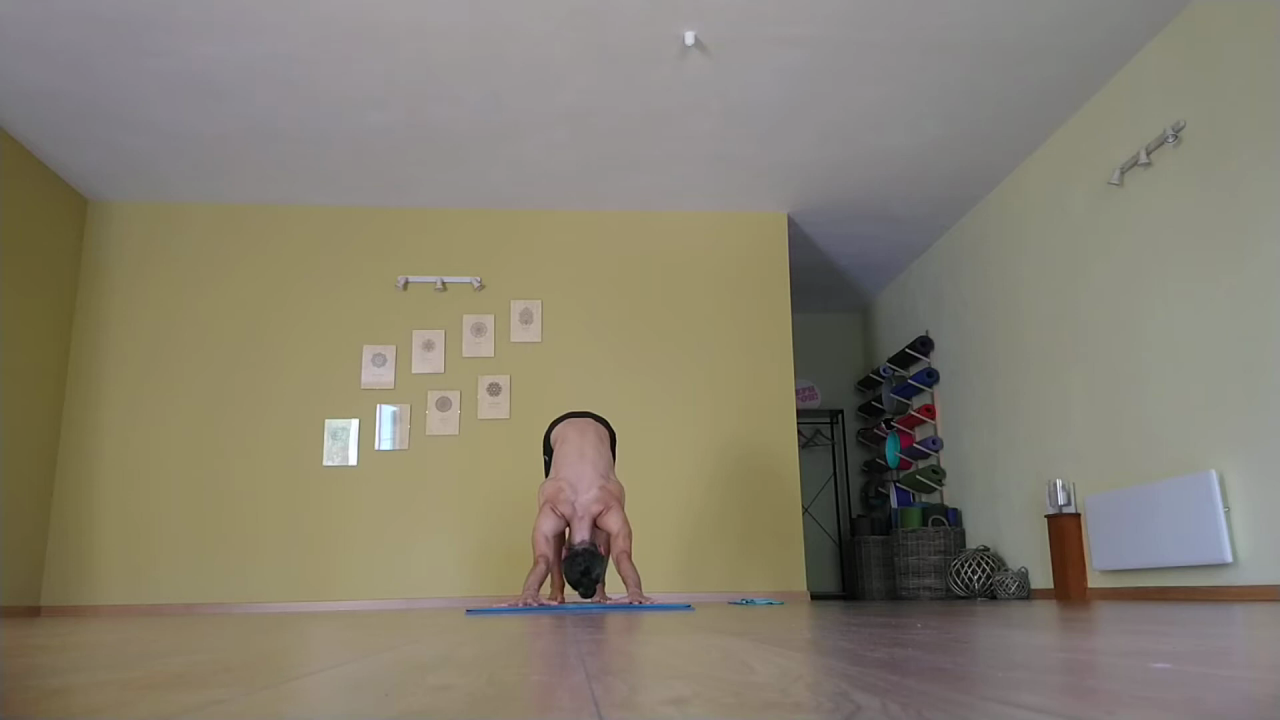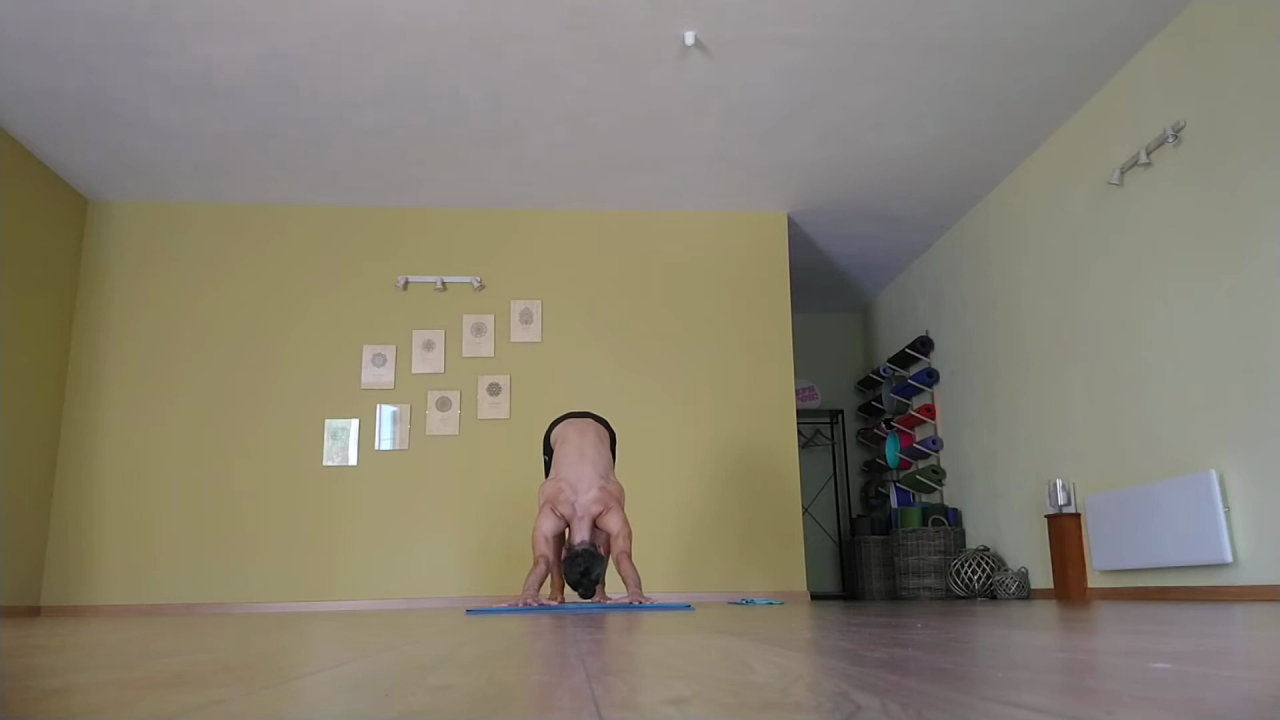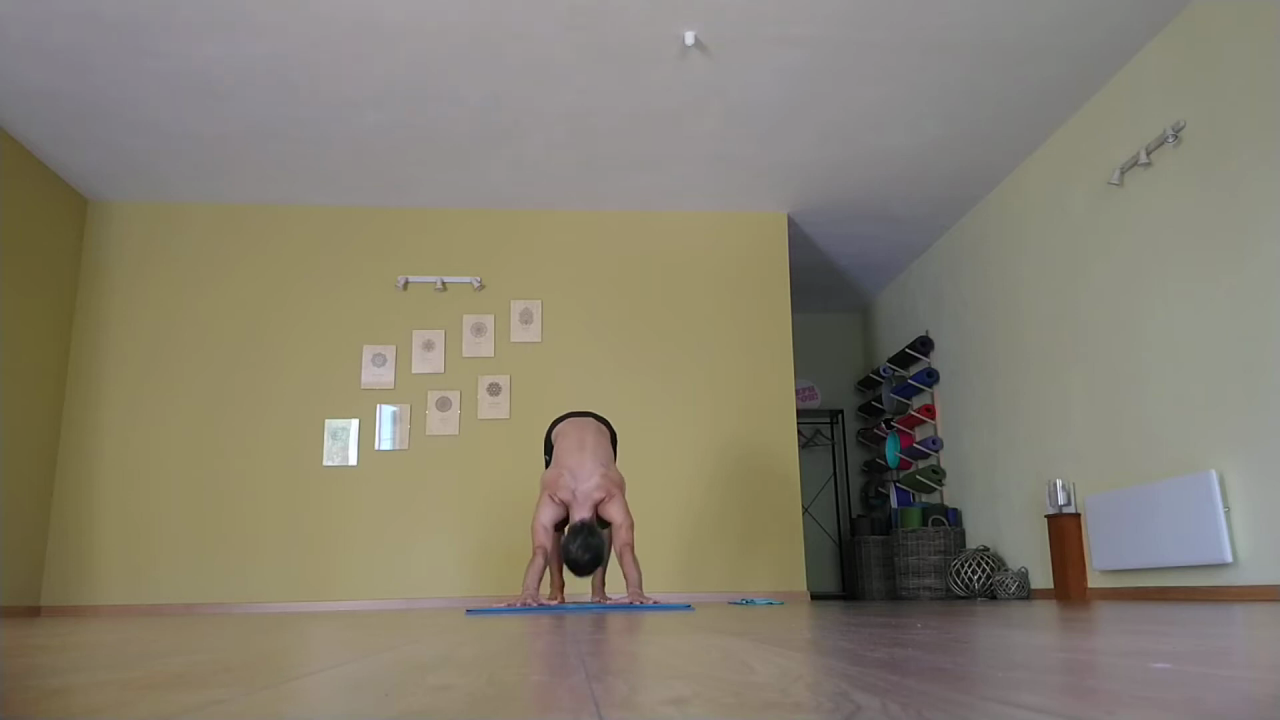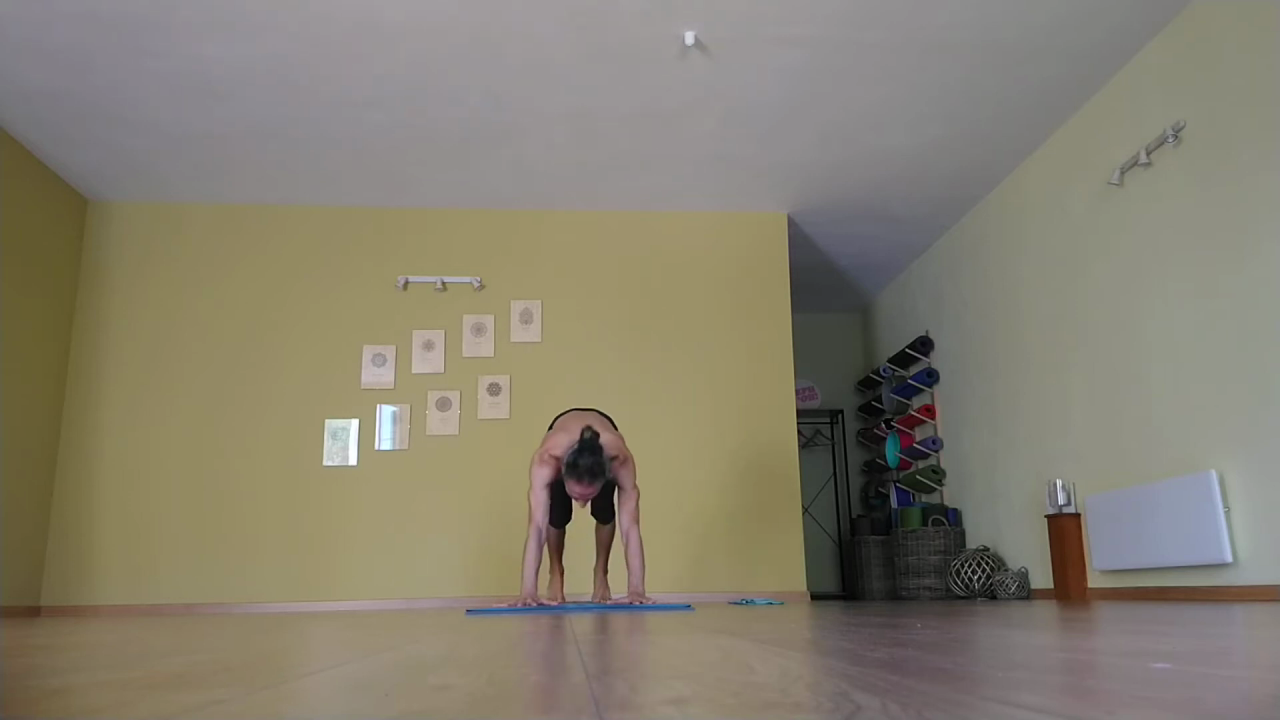
dt=0.5s
person 1, frame 1
left shoulder: (609, 508)
right shoulder: (553, 510)
left elbow: (623, 557)
right elbow: (542, 560)
left hip: (600, 429)
right hip: (559, 430)
left ankle: (599, 587)
right ankle: (556, 587)
person 1, frame 2
left shoulder: (609, 508)
right shoulder: (553, 509)
left elbow: (623, 556)
right elbow: (541, 560)
left hip: (600, 430)
right hip: (559, 431)
left ankle: (599, 586)
right ankle: (556, 586)
person 1, frame 3
left shoulder: (611, 497)
right shoulder: (552, 498)
left elbow: (625, 549)
right elbow: (540, 552)
left wrist: (635, 591)
right wrist: (529, 592)
right hip: (560, 429)
left knee: (604, 520)
right knee: (555, 522)
left ankle: (599, 586)
right ankle: (556, 586)
person 1, frame 4
left shoulder: (620, 459)
right shoulder: (547, 458)
left elbow: (630, 527)
right elbow: (537, 526)
left wrist: (636, 590)
right wrist: (527, 592)
right hip: (560, 450)
left knee: (604, 512)
right knee: (558, 514)
left ankle: (601, 574)
right ankle: (555, 573)
